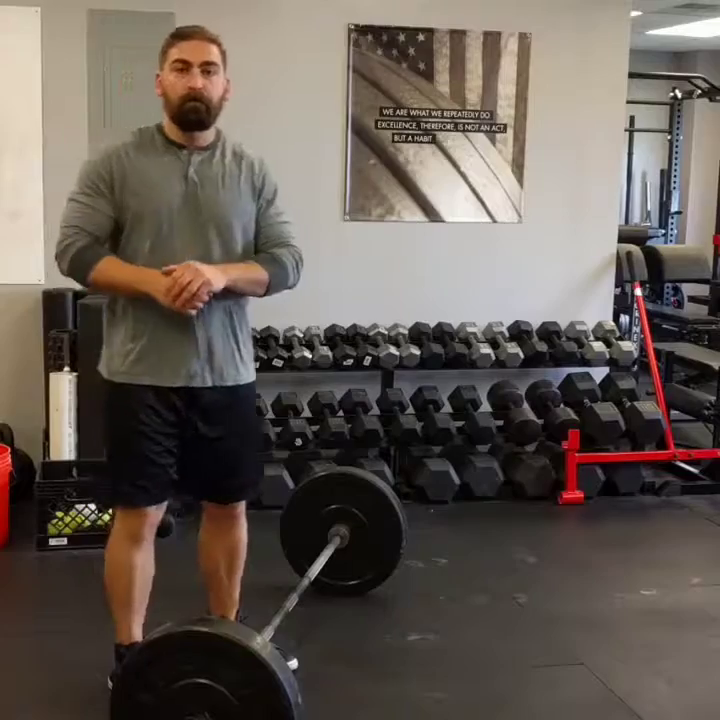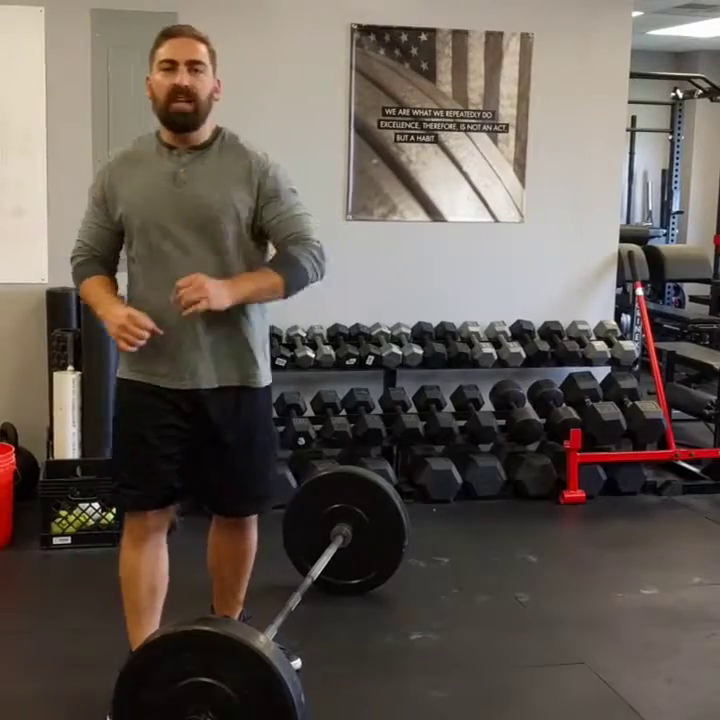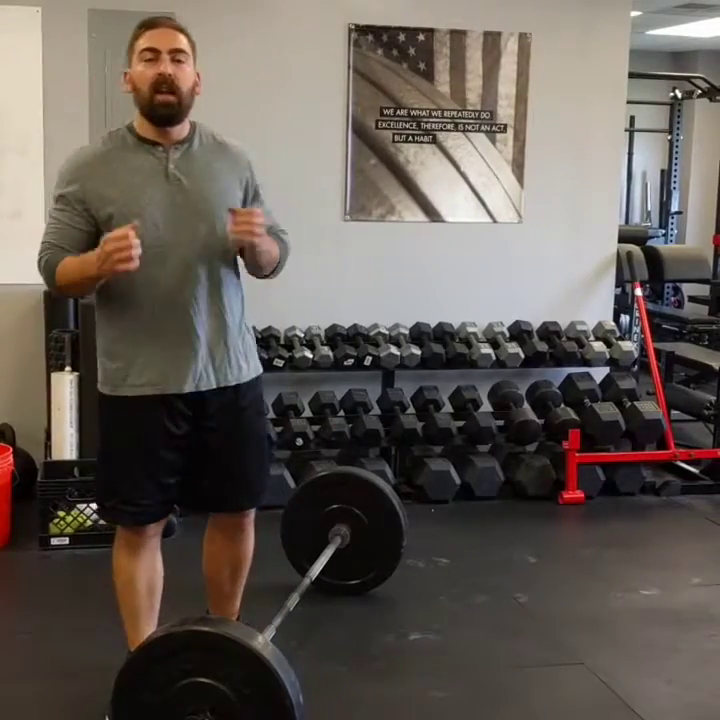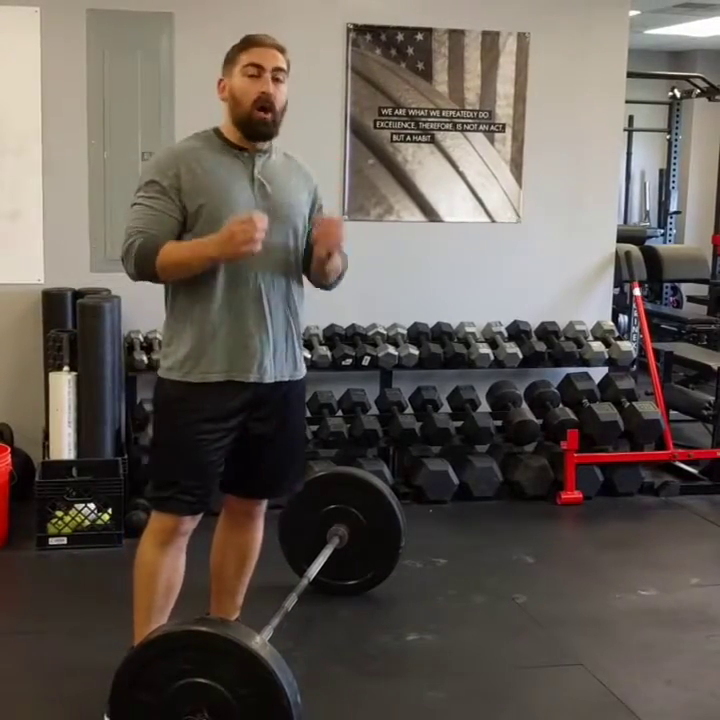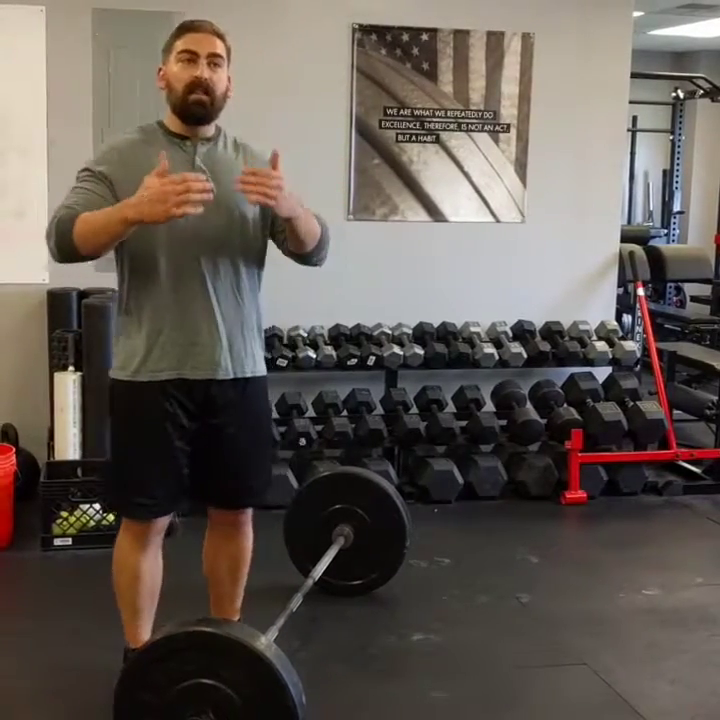
dt=1s
person 1, frame 1
left shoulder: (253, 173)
right shoulder: (116, 163)
left elbow: (287, 262)
right elbow: (74, 251)
left wrist: (220, 274)
right wrist: (151, 282)
left hip: (226, 375)
right hip: (141, 375)
left knee: (227, 507)
right knee: (138, 516)
right ankle: (130, 651)
person 1, frame 2
left shoulder: (256, 169)
right shoulder: (118, 172)
left elbow: (307, 257)
right elbow: (89, 260)
left wrist: (230, 290)
right wrist: (111, 309)
left hip: (238, 378)
right hip: (150, 379)
left knee: (238, 514)
right knee: (146, 520)
left ankle: (228, 629)
person 1, frame 3
left shoulder: (232, 162)
right shoulder: (89, 168)
left elbow: (270, 261)
right elbow: (53, 270)
left wrist: (263, 245)
right wrist: (98, 263)
left hip: (230, 375)
right hip: (138, 384)
left knee: (235, 514)
right knee: (139, 528)
person 1, frame 4
left shoulder: (298, 176)
right shoulder: (178, 164)
left elbow: (323, 273)
right elbow: (139, 257)
left wrist: (330, 257)
right wrist: (218, 245)
left hip: (279, 375)
right hip: (200, 376)
left knee: (248, 506)
right knee: (174, 517)
person 1, frame 5
left shoulder: (254, 163)
right shoulder: (120, 158)
left elbow: (314, 247)
right elbow: (63, 237)
left wrist: (287, 205)
right wrist: (138, 206)
left hip: (239, 371)
right hip: (151, 374)
left knee: (234, 513)
right knee: (144, 520)
right ankle: (139, 656)
